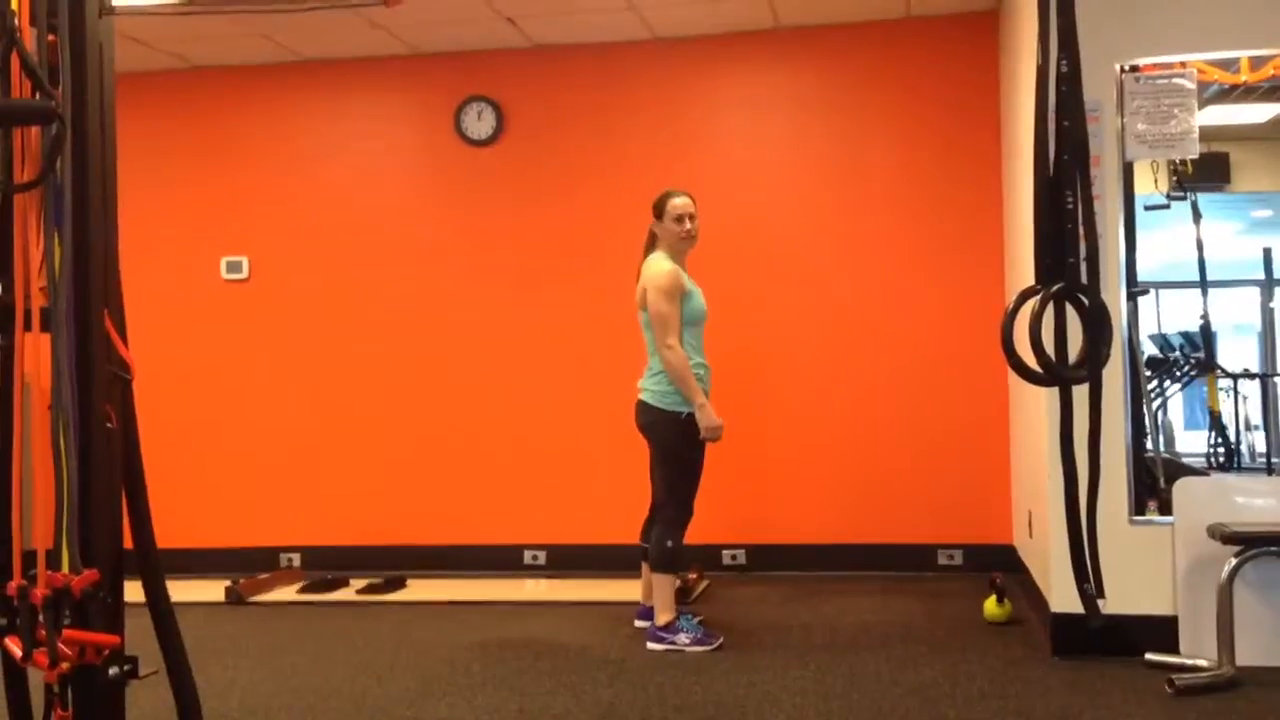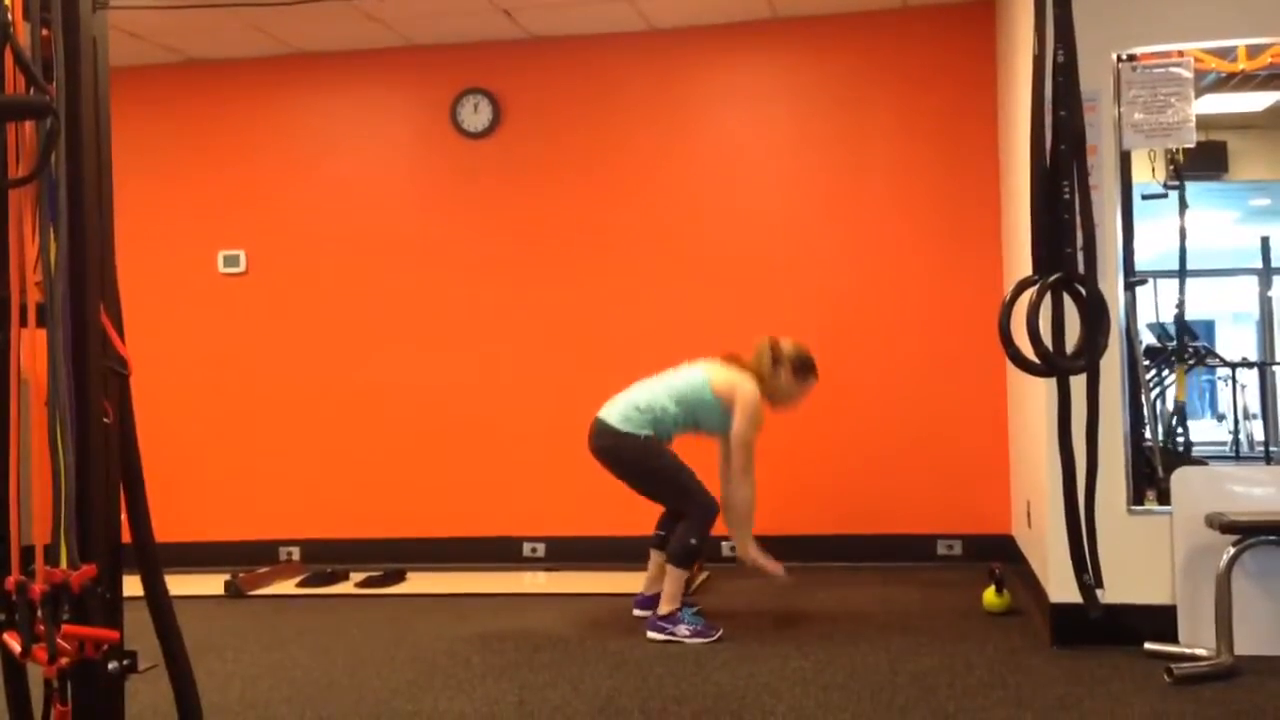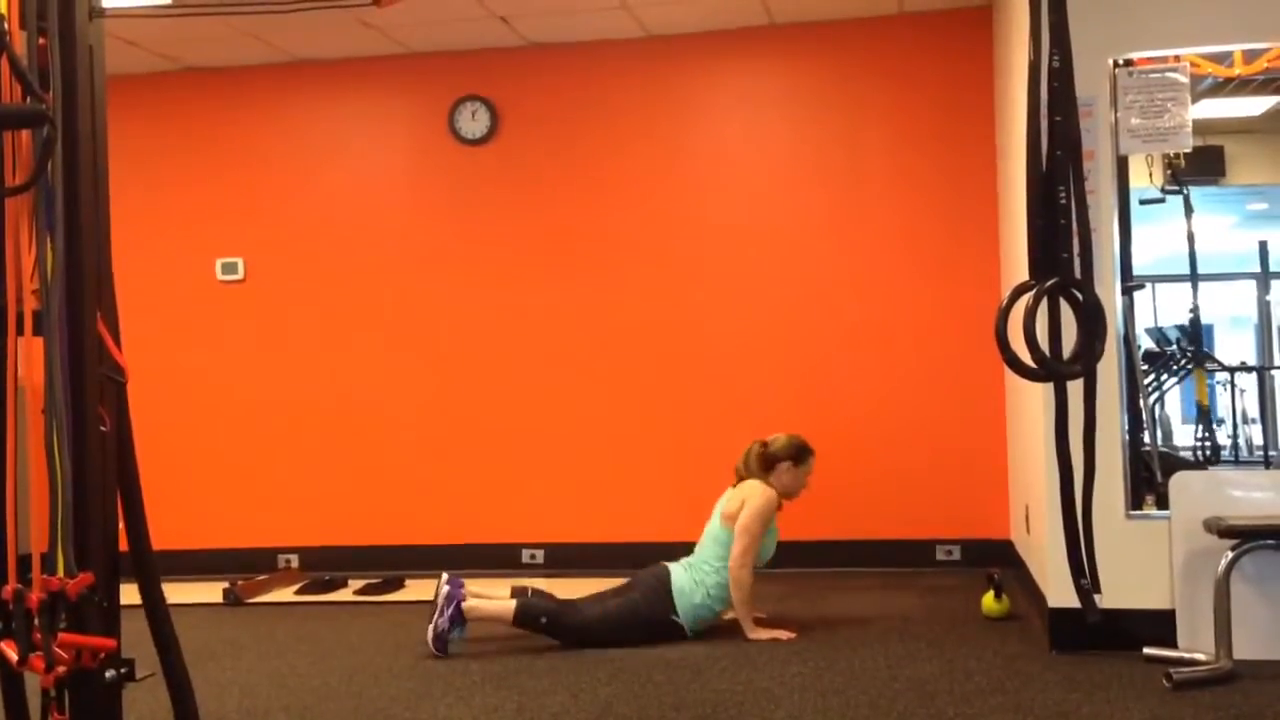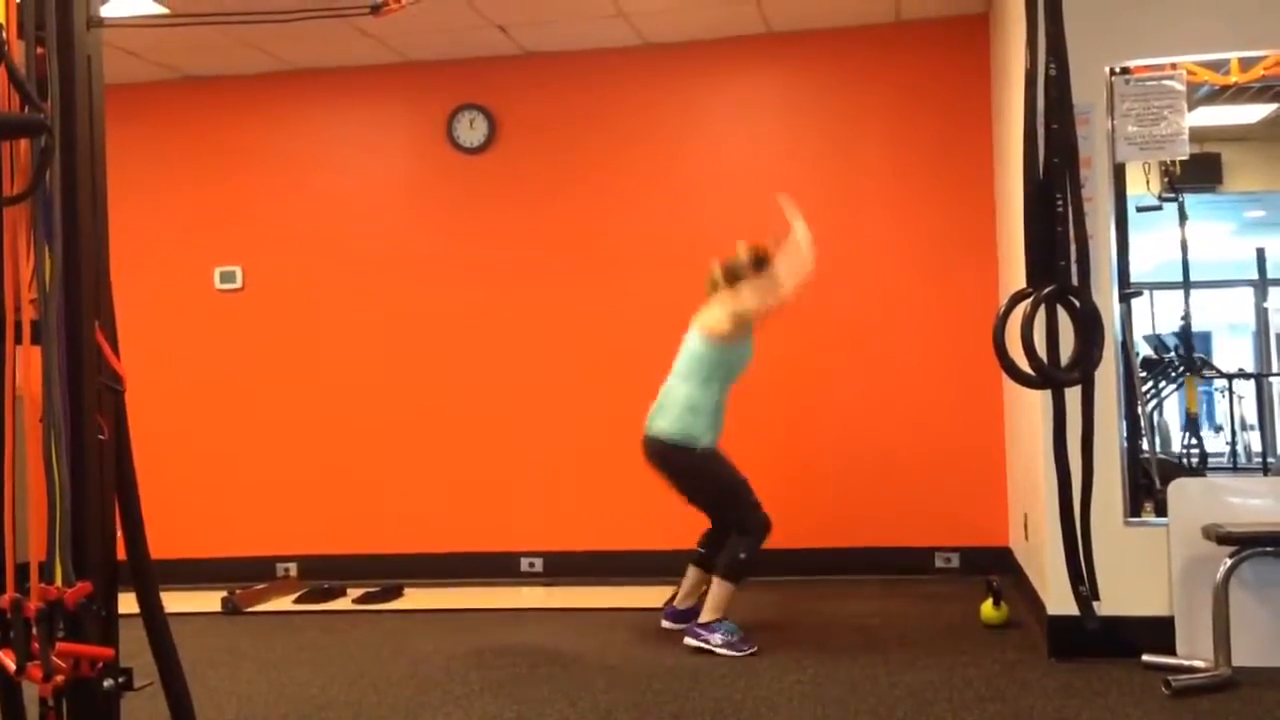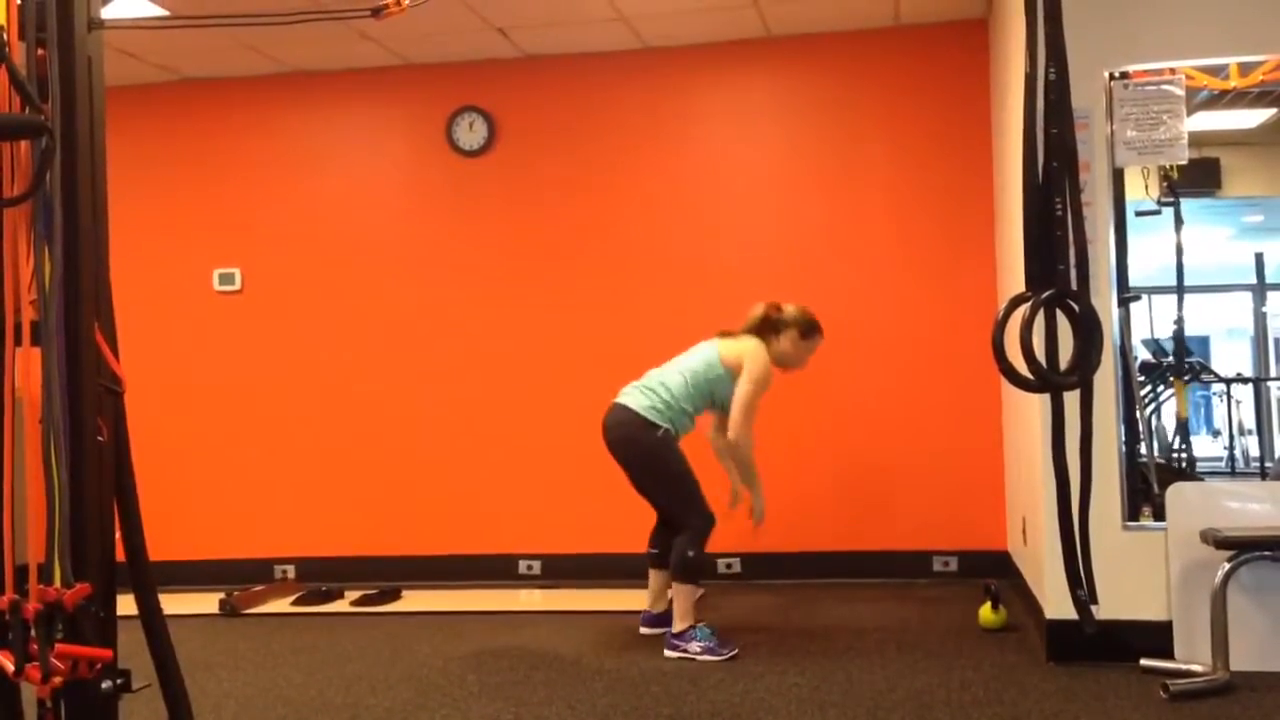
dt=1s
person 1, frame 1
left shoulder: (672, 270)
right shoulder: (663, 272)
right elbow: (669, 348)
left wrist: (698, 405)
right wrist: (703, 407)
left hip: (668, 407)
right hip: (672, 409)
left knee: (665, 509)
right knee: (675, 511)
left ankle: (651, 605)
right ankle: (664, 626)
person 1, frame 2
left shoulder: (734, 383)
right shoulder: (749, 395)
left elbow: (730, 474)
right elbow: (741, 478)
left wrist: (739, 535)
right wrist: (747, 545)
left hip: (614, 429)
right hip: (625, 435)
left knee: (683, 506)
right knee: (700, 510)
left ankle: (650, 594)
right ankle: (666, 616)
person 1, frame 3
left shoulder: (745, 490)
right shoulder: (764, 496)
right elbow: (739, 565)
left wrist: (729, 607)
right wrist: (751, 626)
left hip: (665, 585)
right hip: (669, 606)
left knee: (568, 612)
right knee: (570, 623)
left ankle: (462, 592)
right ankle: (463, 608)
person 1, frame 4
left shoulder: (722, 311)
right shoulder: (734, 308)
left elbow: (777, 288)
right elbow: (787, 284)
left wrist: (792, 246)
right wrist: (800, 235)
left hip: (671, 439)
right hip: (682, 441)
left knee: (733, 527)
right knee: (752, 526)
left ankle: (681, 608)
right ankle: (708, 624)
person 1, frame 5
left shoulder: (736, 350)
right shoulder: (759, 359)
left elbow: (720, 430)
right elbow: (737, 435)
left wrist: (735, 480)
right wrist: (756, 493)
left hip: (625, 419)
right hip: (643, 425)
left knee: (674, 516)
right knee: (695, 520)
left ankle: (656, 611)
right ankle: (683, 633)
